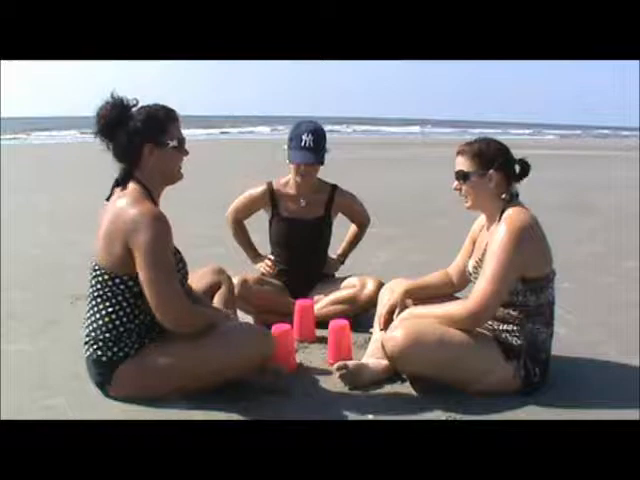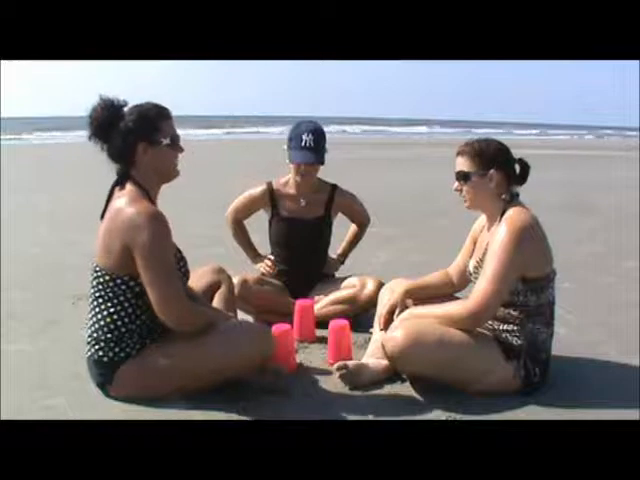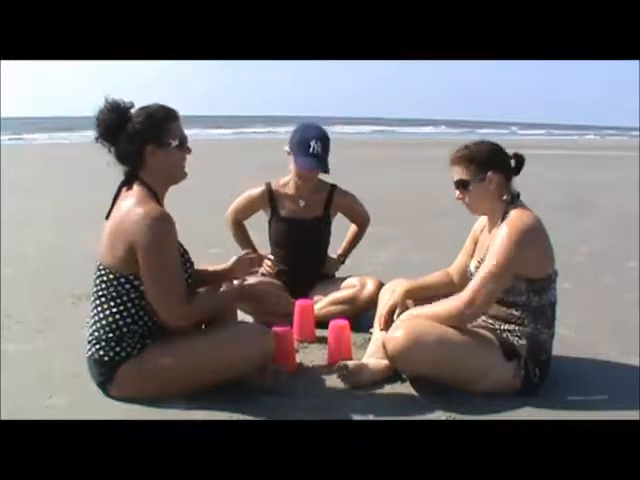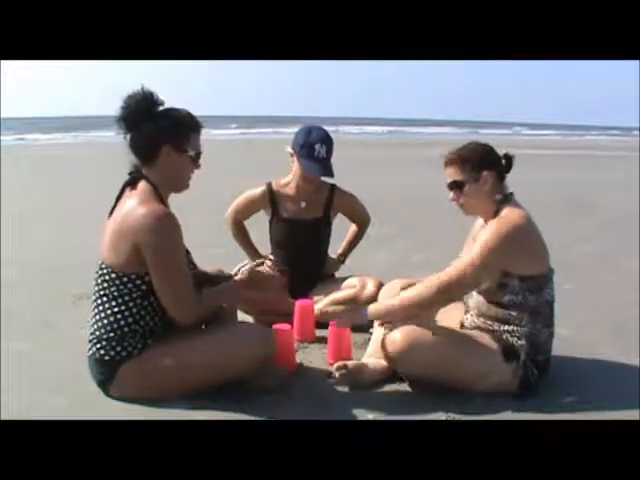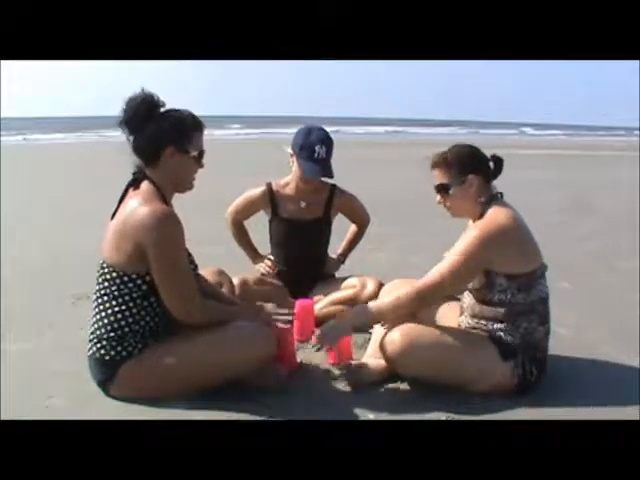
dt=0.4s
person 1, frame 1
left shoulder: (127, 197)
right shoulder: (145, 218)
left elbow: (170, 284)
right elbow: (174, 316)
left wrist: (216, 315)
right wrist: (222, 319)
left hip: (120, 347)
right hip: (124, 366)
left knee: (217, 276)
right knee: (257, 342)
left ankle: (222, 359)
person 1, frame 2
left shoulder: (127, 199)
right shoulder: (144, 217)
left elbow: (169, 286)
right elbow: (177, 316)
left wrist: (216, 318)
right wrist: (221, 318)
left hip: (121, 347)
right hip: (126, 366)
left knee: (217, 275)
right knee: (258, 340)
left ankle: (222, 361)
person 1, frame 3
left shoulder: (134, 199)
right shoulder: (151, 218)
right elbow: (175, 315)
left wrist: (226, 273)
right wrist: (234, 292)
left hip: (123, 347)
right hip: (125, 366)
left knee: (217, 281)
right knee: (259, 341)
person 1, frame 4
left shoulder: (136, 198)
right shoulder: (155, 218)
left elbow: (180, 279)
right elbow: (186, 311)
left wrist: (230, 280)
right wrist: (238, 285)
left hip: (122, 348)
right hip: (127, 366)
left knee: (219, 285)
right knee: (259, 342)
left ankle: (222, 358)
person 1, frame 5
left shoulder: (141, 199)
right shoulder: (157, 217)
left elbow: (186, 282)
right elbow: (188, 311)
left wrist: (240, 307)
right wrist: (247, 316)
left hip: (125, 347)
right hip: (127, 366)
left knee: (218, 278)
right knee: (261, 340)
left ankle: (222, 361)
person 2, frame 1
left shoulder: (513, 227)
right shoulder: (487, 220)
left elbow: (474, 312)
right elbow: (454, 277)
left wrist: (412, 314)
right wrist: (404, 290)
left hip: (516, 359)
right hip: (488, 330)
left knee: (401, 338)
right knee: (395, 289)
left ankle: (385, 364)
right ankle: (375, 363)
person 2, frame 2
left shoulder: (514, 227)
right shoulder: (488, 221)
left elbow: (475, 313)
right elbow: (454, 277)
left wrist: (413, 314)
right wrist: (404, 291)
left hip: (516, 358)
right hip: (488, 330)
left knee: (401, 337)
right knee: (394, 290)
left ankle: (384, 363)
right ankle: (376, 363)
person 2, frame 3
left shoulder: (516, 229)
right shoulder: (488, 221)
left elbow: (467, 307)
right elbow: (454, 277)
left wrist: (411, 314)
right wrist: (405, 290)
left hip: (517, 358)
right hip: (487, 328)
left knee: (402, 338)
right knee: (395, 289)
left ankle: (384, 363)
right ankle: (375, 363)
person 2, frame 4
left shoulder: (506, 228)
right shoulder: (488, 220)
left elbow: (443, 288)
right elbow: (452, 279)
left wrist: (367, 312)
right wrist: (402, 289)
left hip: (515, 359)
left knee: (401, 341)
right knee: (395, 290)
left ankle: (381, 364)
right ankle: (374, 363)
person 2, frame 5
left shoulder: (491, 229)
right shoulder: (486, 218)
left elbow: (424, 295)
right elbow: (442, 281)
left wrist: (349, 321)
left hip: (512, 358)
right hip: (483, 328)
left knee: (399, 342)
right knee: (395, 290)
left ankle: (380, 363)
right ankle: (374, 363)
person 3, frame 1
left shoulder: (336, 198)
right shoulder: (268, 194)
left elbow: (362, 221)
right elbow: (233, 217)
left wrist: (340, 258)
right wrist: (256, 258)
left hip: (320, 286)
right hip: (278, 285)
left knee: (373, 289)
right knee: (236, 287)
left ankle: (284, 317)
right ankle: (331, 311)
person 3, frame 2
left shoulder: (336, 197)
right shoulder: (268, 194)
left elbow: (363, 221)
right elbow: (233, 217)
left wrist: (340, 258)
right wrist: (256, 258)
left hip: (320, 285)
right hip: (278, 285)
left knee: (373, 289)
right knee: (236, 287)
left ankle: (282, 318)
right ankle: (333, 311)
person 3, frame 3
left shoulder: (335, 197)
right shoulder: (267, 195)
left elbow: (363, 221)
right elbow: (233, 217)
left wrist: (340, 258)
left hip: (319, 285)
right hip: (278, 285)
left knee: (373, 289)
left ankle: (288, 318)
right ankle: (331, 312)
person 3, frame 4
left shoulder: (336, 198)
right shoulder: (268, 195)
left elbow: (363, 221)
right elbow: (233, 217)
left wrist: (340, 258)
right wrist: (256, 258)
left hip: (320, 286)
right hip: (279, 286)
left knee: (373, 289)
left ankle: (285, 317)
person 3, frame 5
left shoulder: (337, 198)
right shoulder: (268, 195)
left elbow: (363, 221)
right elbow: (233, 218)
left wrist: (340, 258)
right wrist: (256, 258)
left hip: (320, 285)
right hip: (279, 284)
left knee: (373, 289)
right knee: (237, 287)
right ankle: (329, 312)
